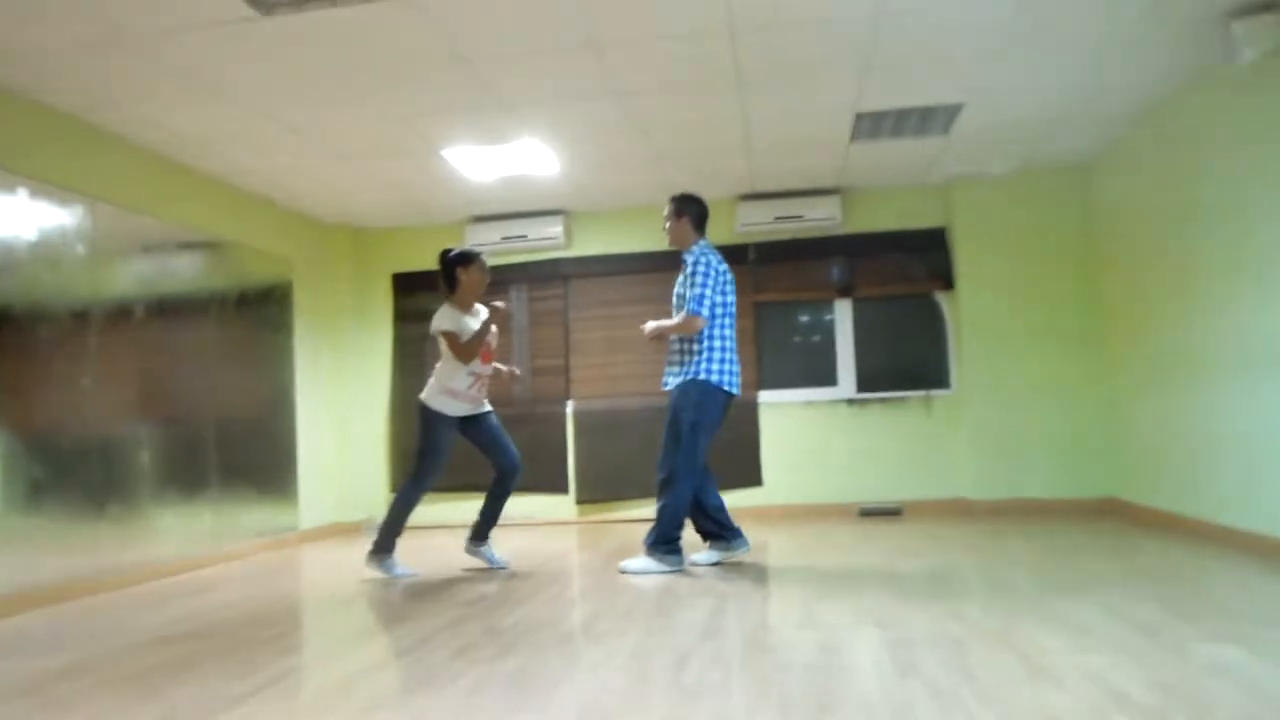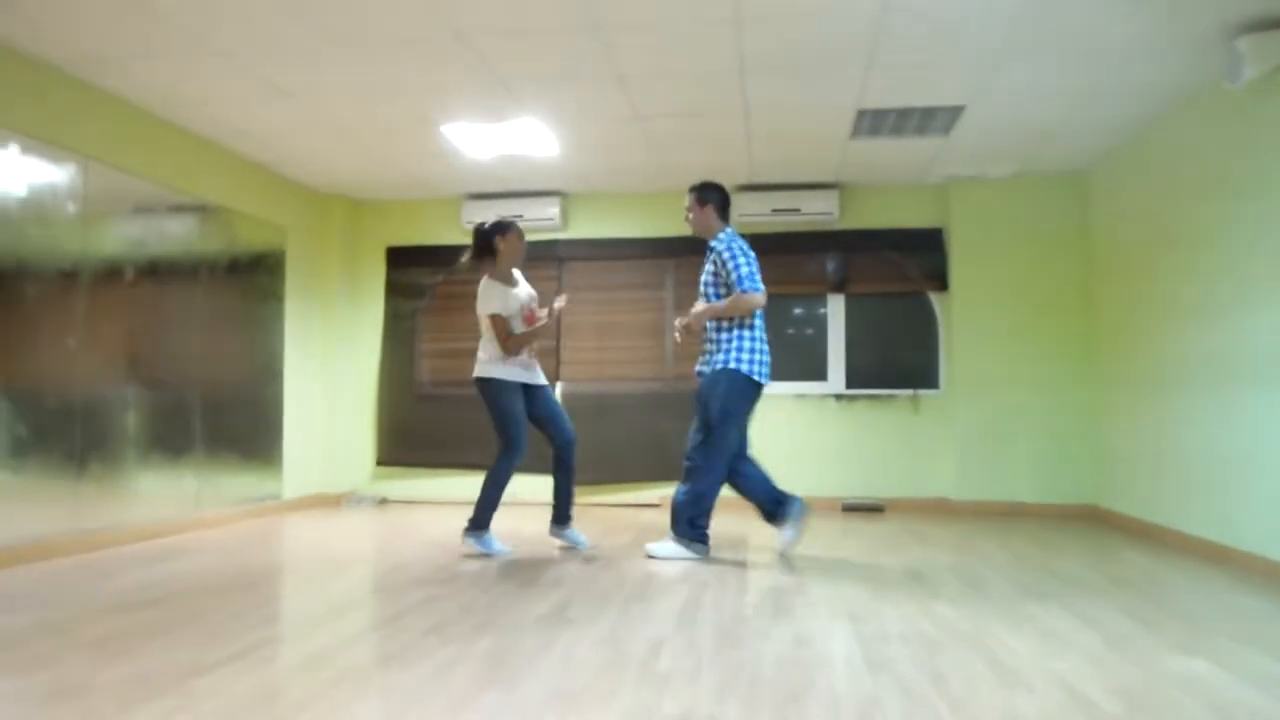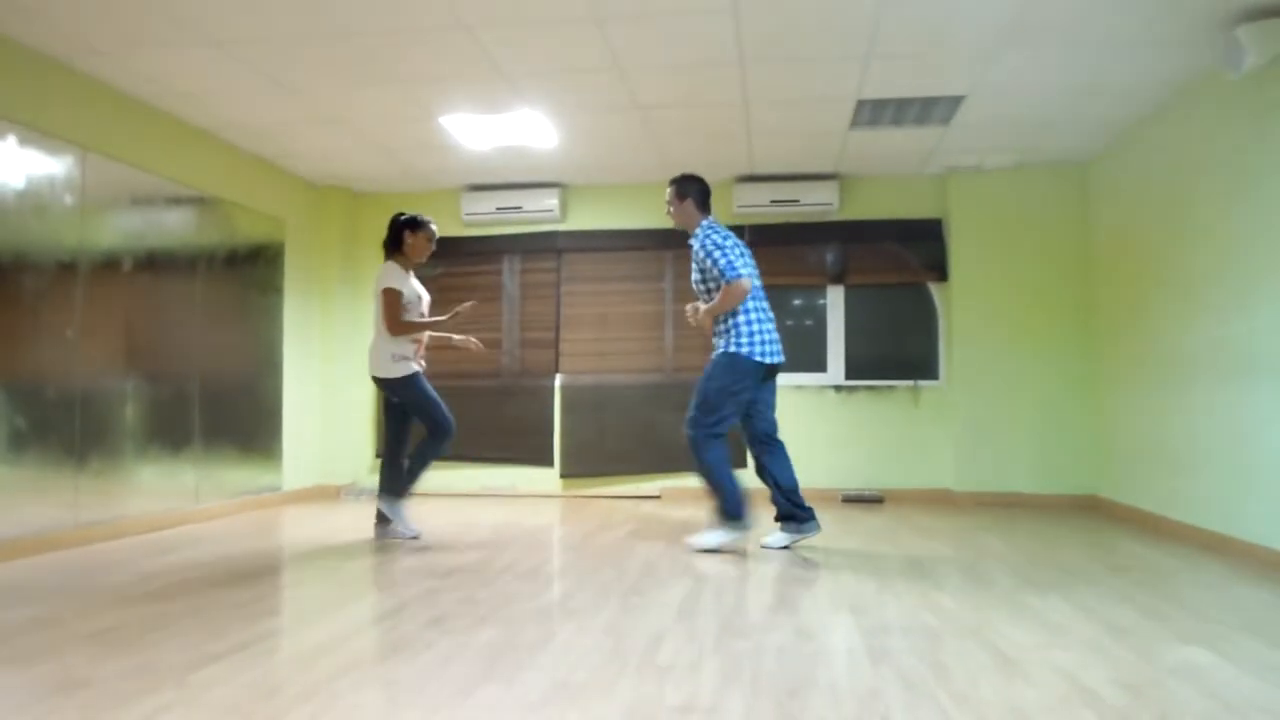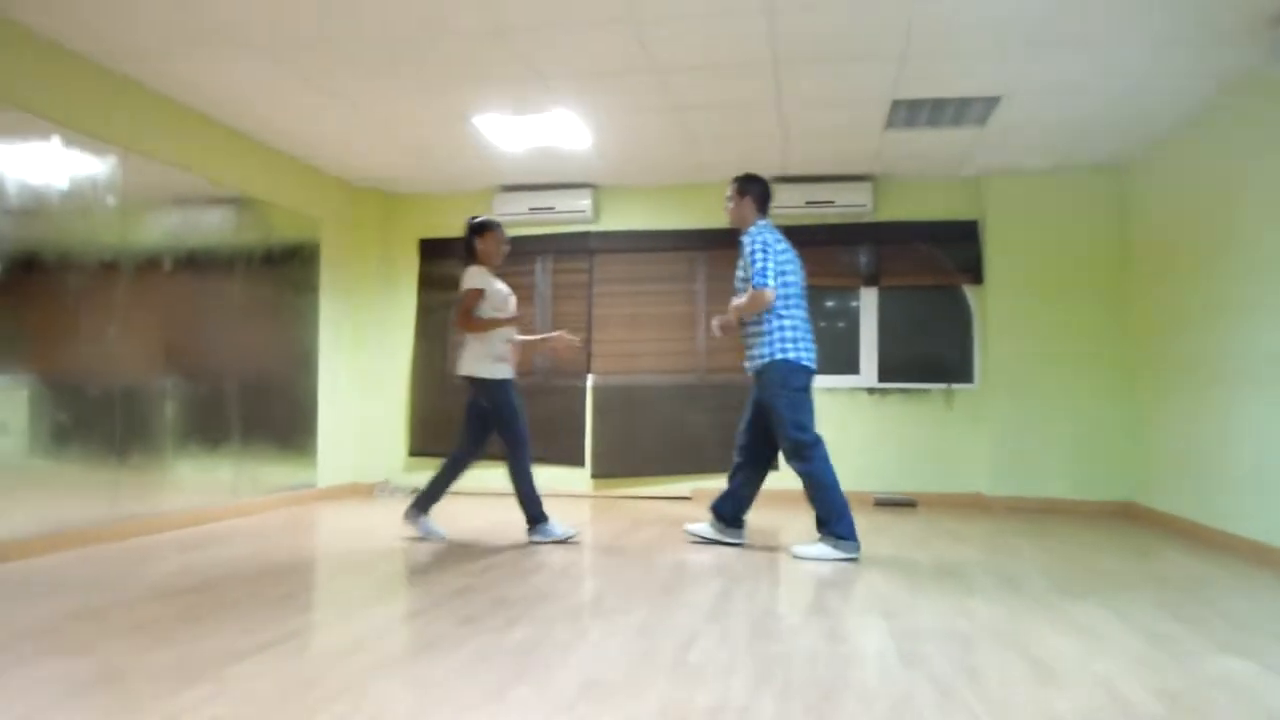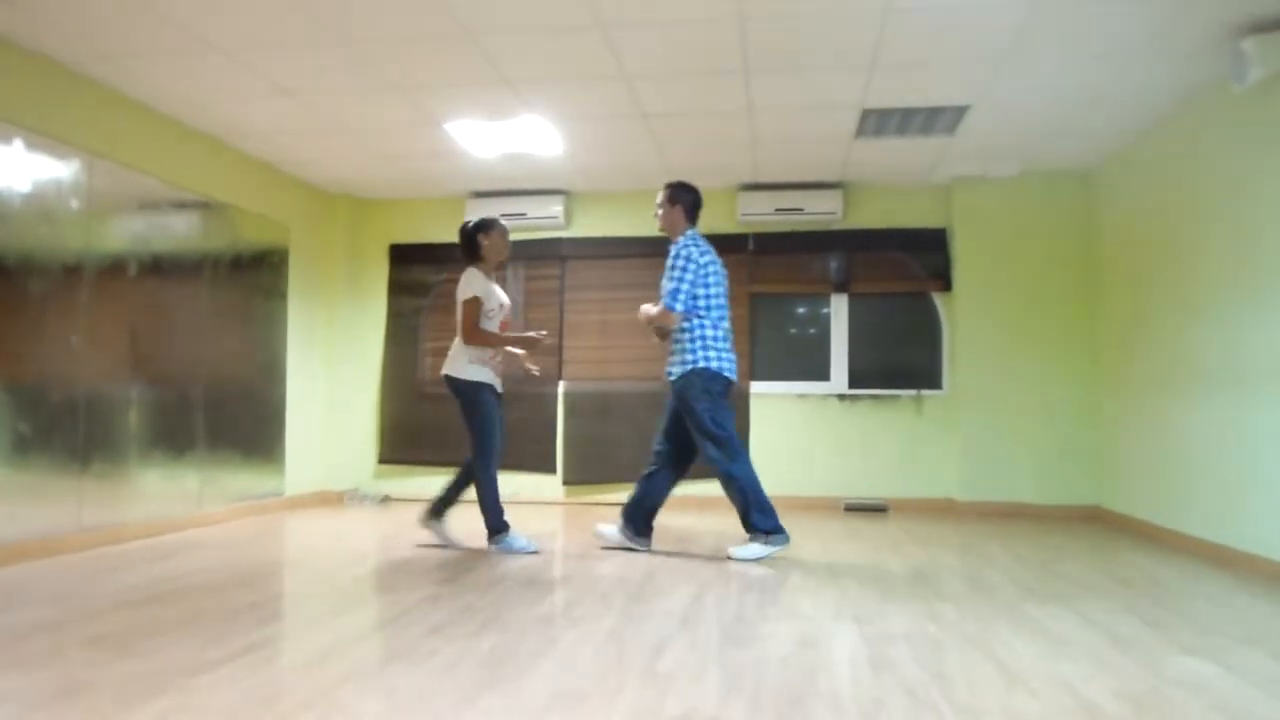
dt=1s
person 1, frame 1
left shoulder: (702, 262)
right shoulder: (701, 264)
left elbow: (690, 322)
left wrist: (656, 328)
right wrist: (667, 331)
left hip: (702, 378)
right hip: (698, 379)
left knee: (677, 464)
right knee: (688, 463)
left ankle: (663, 550)
right ankle: (723, 537)
person 1, frame 2
left shoulder: (729, 249)
right shoulder: (721, 251)
left elbow: (753, 299)
left wrist: (706, 311)
right wrist: (697, 322)
left hip: (734, 365)
right hip: (725, 365)
left knee: (704, 452)
right knee: (726, 453)
left ankle: (689, 538)
right ankle: (784, 508)
person 1, frame 3
left shoulder: (708, 243)
right shoulder: (722, 239)
left elbow: (740, 285)
left wrist: (709, 312)
right wrist: (707, 310)
left hip: (741, 350)
right hip: (760, 350)
left knee: (703, 430)
right knee: (762, 437)
left ankle: (733, 518)
right ankle: (796, 518)
person 1, frame 4
left shoulder: (758, 241)
right shoulder: (768, 241)
left elbow: (763, 296)
left wrist: (738, 306)
right wrist: (732, 321)
left hip: (781, 358)
right hip: (775, 358)
left knee: (799, 445)
right knee: (752, 442)
left ankle: (840, 536)
right ankle: (727, 522)
person 1, frame 5
left shoulder: (684, 252)
right shoulder: (701, 252)
left elbow: (670, 316)
left wrist: (648, 314)
right wrist: (665, 326)
left hip: (699, 366)
right hip: (699, 367)
left knee: (722, 450)
right knee: (669, 450)
left ankle: (767, 532)
right ankle: (635, 528)
person 2, frame 1
left shoulder: (480, 310)
right shoulder: (445, 316)
right elbow: (464, 355)
left wrist: (499, 368)
right wrist: (490, 320)
left hip: (476, 407)
right hip: (442, 405)
left knee: (510, 464)
right knee: (423, 478)
left ankle: (479, 538)
right ankle: (381, 551)
person 2, frame 2
left shoulder: (517, 276)
right shoulder: (490, 290)
right elbow: (510, 346)
left wrist: (549, 311)
right wrist: (546, 323)
left hip: (529, 376)
right hip: (498, 376)
left knee: (565, 439)
right knee: (513, 448)
left ankle: (561, 522)
right ankle: (478, 529)
person 2, frame 3
left shoulder: (408, 277)
right shoulder: (392, 273)
right elbow: (395, 326)
left wrist: (455, 338)
right wrist: (444, 318)
left hip: (405, 369)
right hip: (393, 368)
left knee: (396, 444)
right knee: (443, 427)
left ankle: (387, 520)
right ankle: (395, 495)
person 2, frame 4
left shoulder: (490, 281)
right shoulder: (477, 276)
left elbow: (501, 336)
right elbow: (464, 322)
left wrist: (546, 338)
right wrist: (506, 319)
left hip: (495, 373)
right hip: (487, 372)
left knee: (470, 447)
right knee: (518, 443)
left ankle: (419, 510)
right ankle: (538, 523)
person 2, frame 5
left shoulder: (491, 283)
right shoulder: (474, 279)
right elbow: (471, 335)
left wrist: (515, 351)
right wrist: (518, 339)
left hip: (485, 377)
right hip: (469, 375)
left knee: (486, 451)
right knee: (488, 451)
left ankle: (436, 513)
right ankle: (499, 534)
